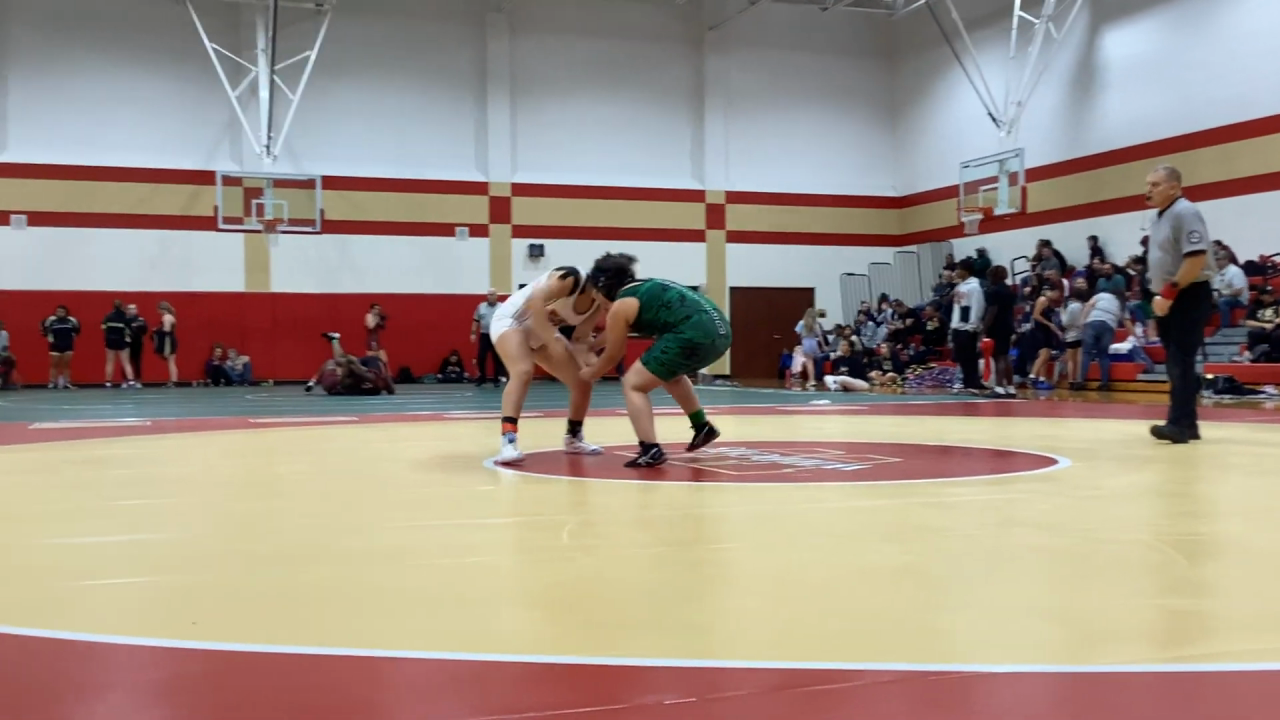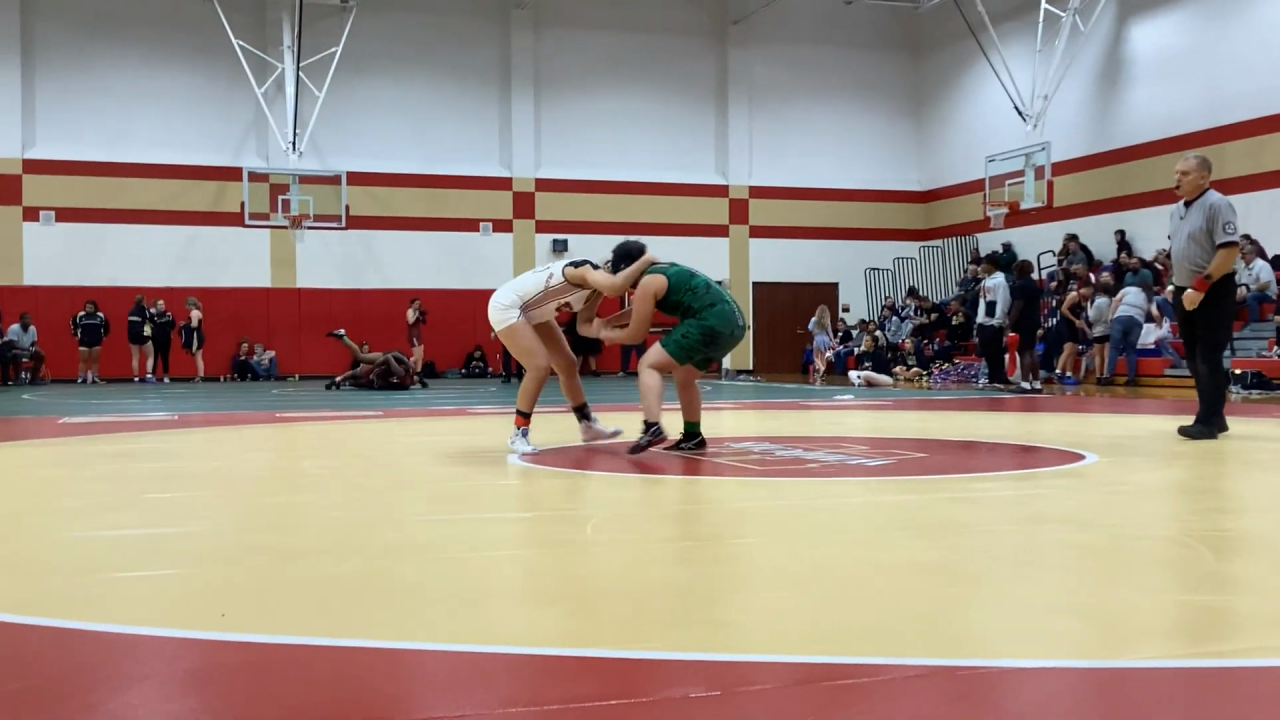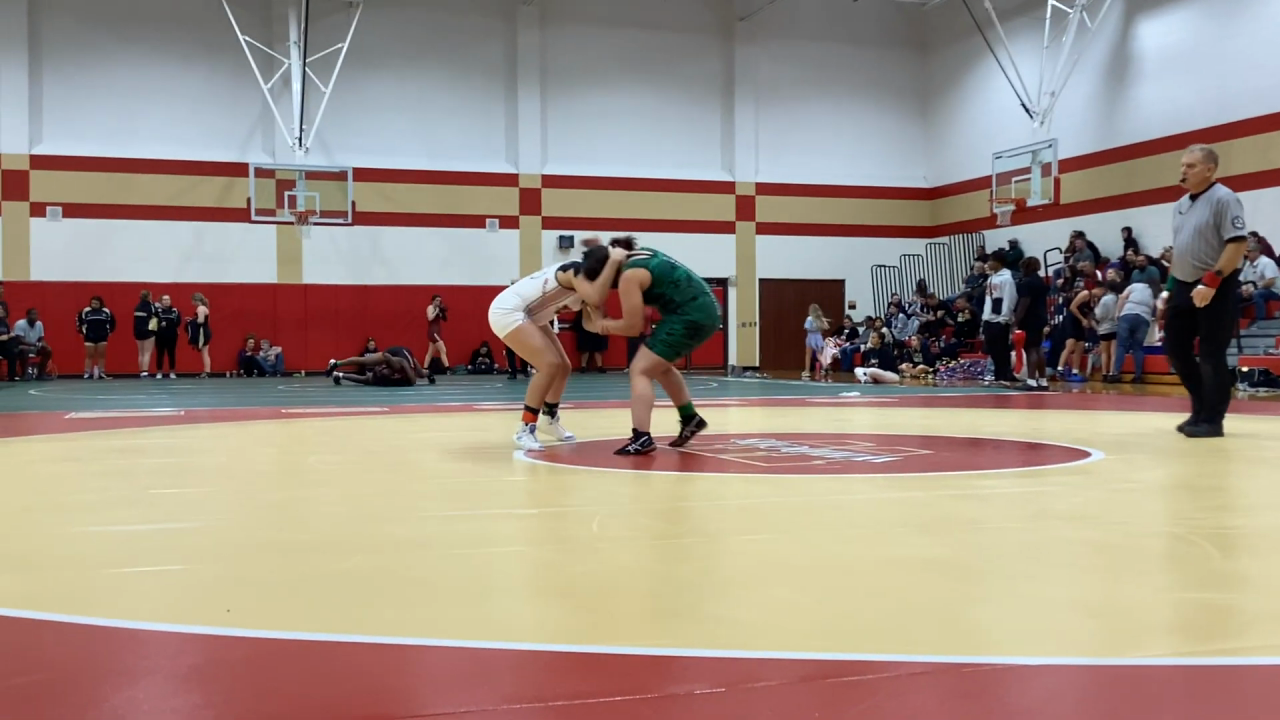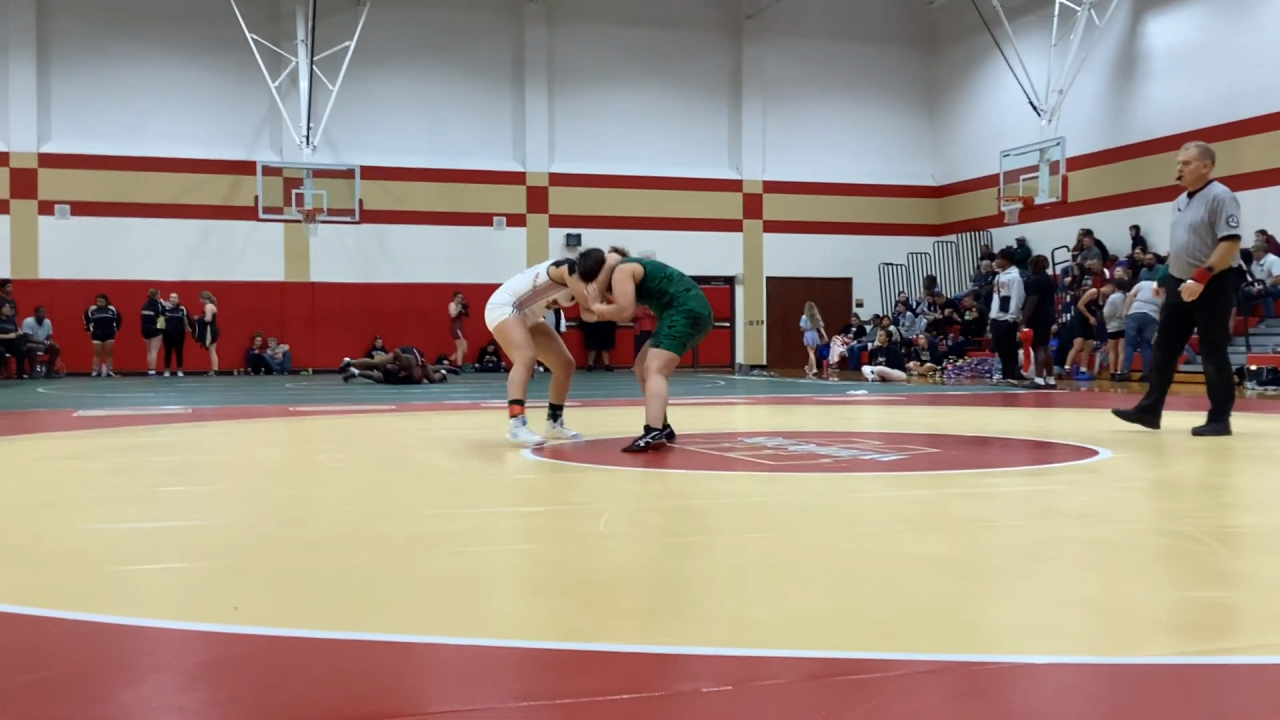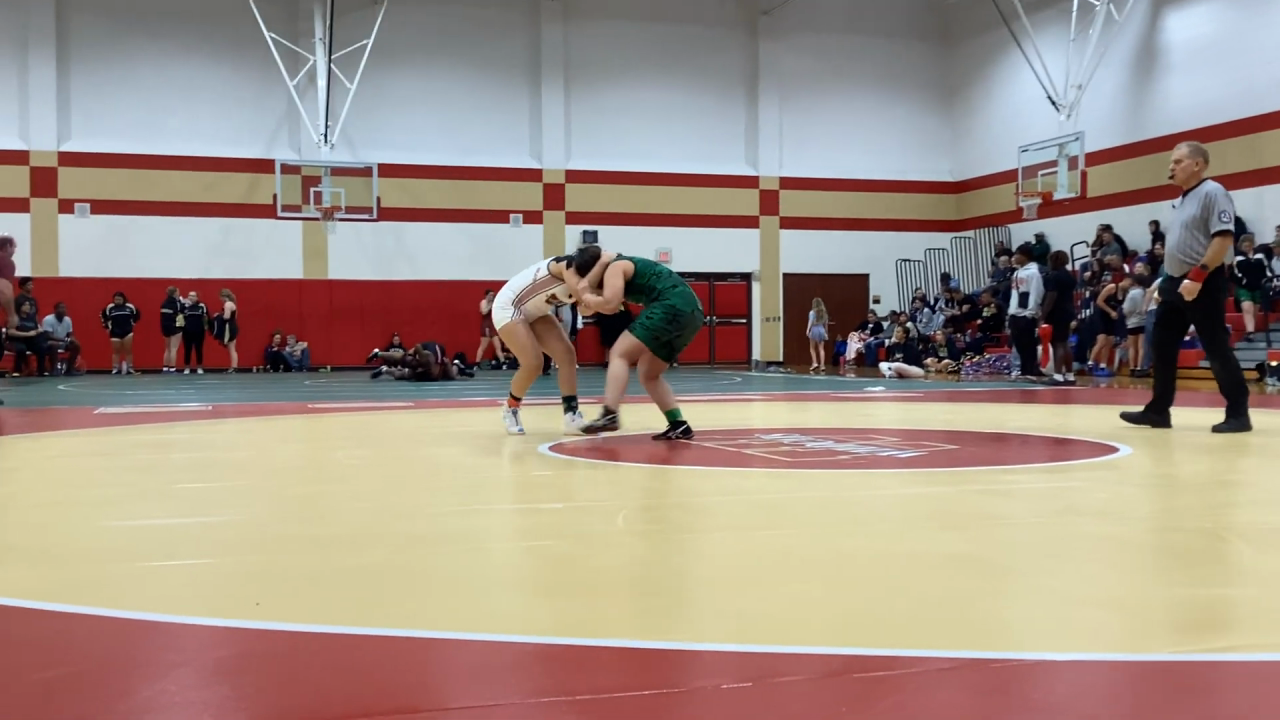
dt=0.3s
person 1, frame 1
left shoulder: (1184, 213)
right shoulder: (1159, 218)
left elbow: (1196, 258)
left wrist: (1168, 292)
right wrist: (1162, 294)
left hip: (1189, 297)
right hip: (1167, 299)
left knee: (1180, 360)
right knee: (1175, 362)
left ankle: (1178, 423)
right ankle: (1187, 423)
person 1, frame 2
left shoulder: (1217, 205)
right shoulder: (1176, 210)
left elbow: (1230, 250)
left wrist: (1201, 286)
right wrist: (1176, 286)
left hip: (1213, 292)
right hip: (1185, 292)
left knee: (1208, 357)
right knee: (1195, 358)
left ankle: (1208, 422)
right ankle: (1213, 415)
person 1, frame 3
left shoulder: (1224, 199)
right shoulder: (1181, 205)
left elbow: (1237, 245)
left wrist: (1211, 282)
right wrist: (1173, 284)
left hip: (1215, 289)
right hip: (1183, 286)
left knee: (1211, 356)
right knee: (1176, 350)
left ankle: (1211, 419)
right ankle: (1201, 407)
person 1, frame 4
left shoulder: (1220, 197)
right shoulder: (1181, 201)
left elbow: (1230, 243)
left wrist: (1201, 279)
right wrist: (1168, 282)
left hip: (1211, 286)
right hip: (1179, 284)
left knee: (1213, 353)
right knee: (1164, 348)
left ankle: (1219, 419)
right ankle: (1150, 409)
person 1, frame 5
left shoulder: (1213, 193)
right shoulder: (1181, 201)
left elbow: (1223, 239)
left wrist: (1197, 277)
right wrist: (1174, 281)
left hip: (1204, 283)
right hip: (1175, 282)
left knee: (1217, 349)
right knee: (1162, 346)
left ankle: (1238, 414)
right ankle: (1158, 410)
person 2, frame 1
left shoulder: (621, 305)
right shoulder: (647, 286)
left elbow: (612, 355)
left wrist: (589, 373)
left hip: (694, 334)
right hip: (719, 331)
left knee: (633, 385)
right knee: (669, 374)
left ankle: (651, 450)
right ankle: (701, 426)
person 2, frame 2
left shoulder: (648, 282)
right shoulder: (664, 270)
left elbow: (636, 334)
right elbow: (640, 310)
left wrist: (606, 333)
right wrist: (605, 322)
left hip: (709, 324)
right hip: (733, 322)
left knee: (648, 366)
right knee: (684, 378)
left ankle: (653, 429)
right ankle: (692, 437)
person 2, frame 3
left shoulder: (629, 276)
right shoulder: (642, 253)
left elbow: (632, 326)
left wrist: (602, 324)
left hip: (691, 317)
right hip: (707, 311)
left knee: (641, 370)
right knee: (659, 366)
left ankle: (642, 438)
right ankle: (690, 419)
person 2, frame 4
left shoulder: (621, 271)
right shoulder: (631, 266)
left elbow: (624, 312)
left wrist: (598, 308)
left hip: (685, 311)
right hip: (695, 312)
left knee: (654, 371)
right knee: (643, 368)
left ankle: (653, 434)
right ankle: (661, 429)
person 2, frame 5
left shoulder: (614, 268)
right shoulder: (625, 265)
left elbow: (609, 304)
left wrist: (587, 298)
left hip: (671, 307)
right hip: (692, 312)
left knee: (619, 355)
right knee: (649, 373)
left ankle: (610, 414)
right ankle: (678, 425)
person 3, frame 1
left shoulder: (599, 304)
right shoulder: (572, 279)
left elbow: (580, 340)
right elbow: (534, 299)
left wrist: (592, 362)
right wrist: (550, 341)
left hip: (542, 332)
right hip: (509, 321)
left knee: (583, 382)
right knee: (522, 372)
left ankle: (573, 439)
right ankle: (508, 442)
person 3, frame 2
left shoulder: (597, 286)
right shoulder: (588, 270)
right elbow: (616, 285)
right wrist: (645, 261)
left hip: (532, 314)
right hip: (507, 307)
left knee: (568, 364)
right knee: (540, 366)
left ankle: (588, 425)
right ankle: (519, 434)
person 3, frame 3
left shoulder: (588, 282)
right shoulder: (577, 272)
right elbow: (596, 299)
right wrist: (614, 259)
left hip: (526, 316)
right hip: (507, 311)
left knee: (563, 367)
right knee: (551, 364)
left ankle: (550, 420)
right ankle: (525, 430)
person 3, frame 4
left shoulder: (581, 282)
right shoulder: (569, 269)
left elbow: (589, 314)
right elbow: (589, 299)
right wrist: (609, 264)
left hip: (527, 315)
right hip: (503, 307)
left knee: (565, 363)
right knee: (525, 357)
left ankle: (554, 423)
right ankle: (517, 425)
person 3, frame 5
left shoulder: (582, 278)
right shoulder: (568, 264)
left hip: (534, 312)
right hip: (508, 306)
left knee: (567, 353)
right knee: (534, 363)
left ankle: (572, 416)
right ankle: (511, 408)
